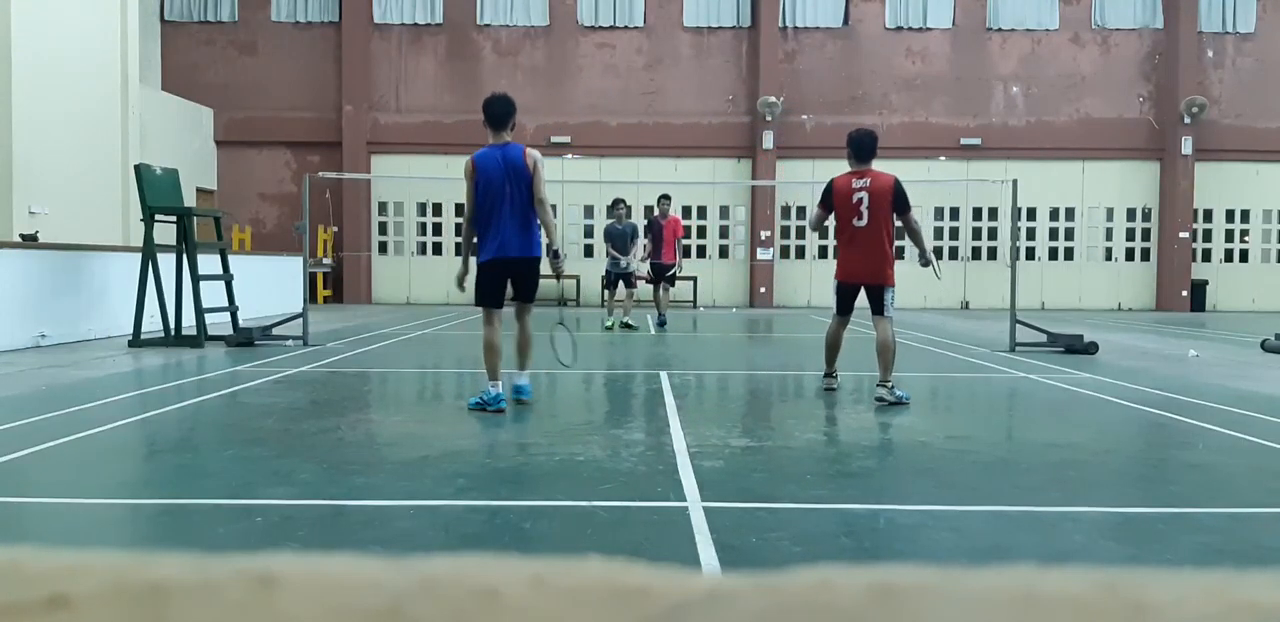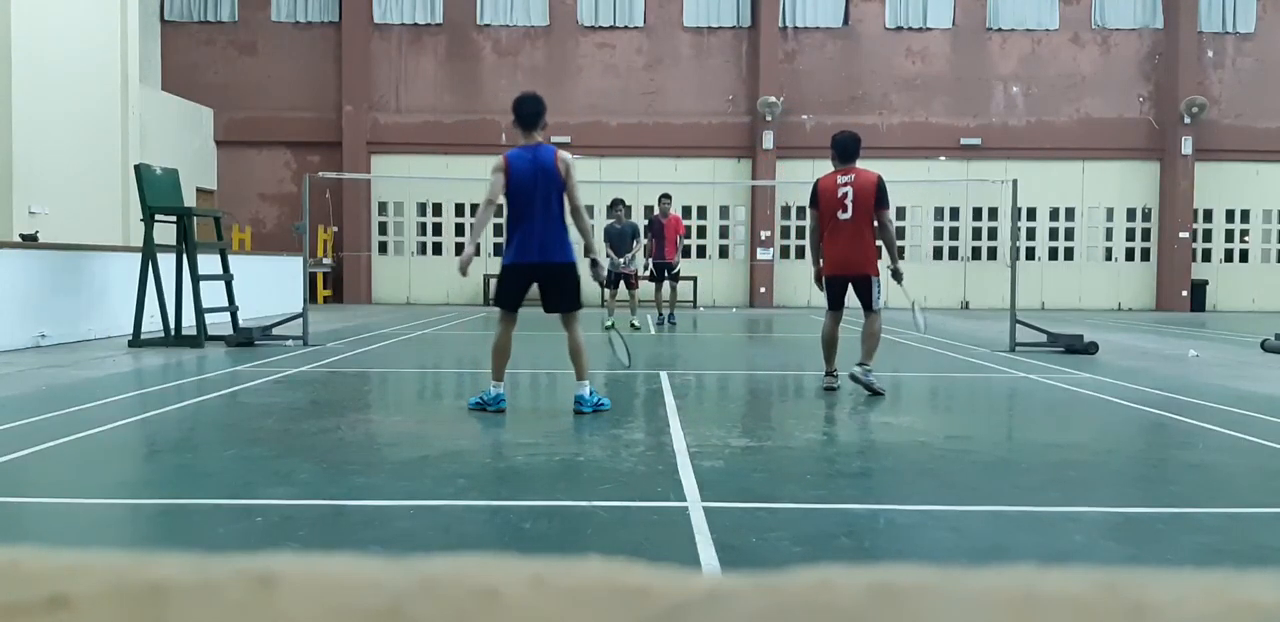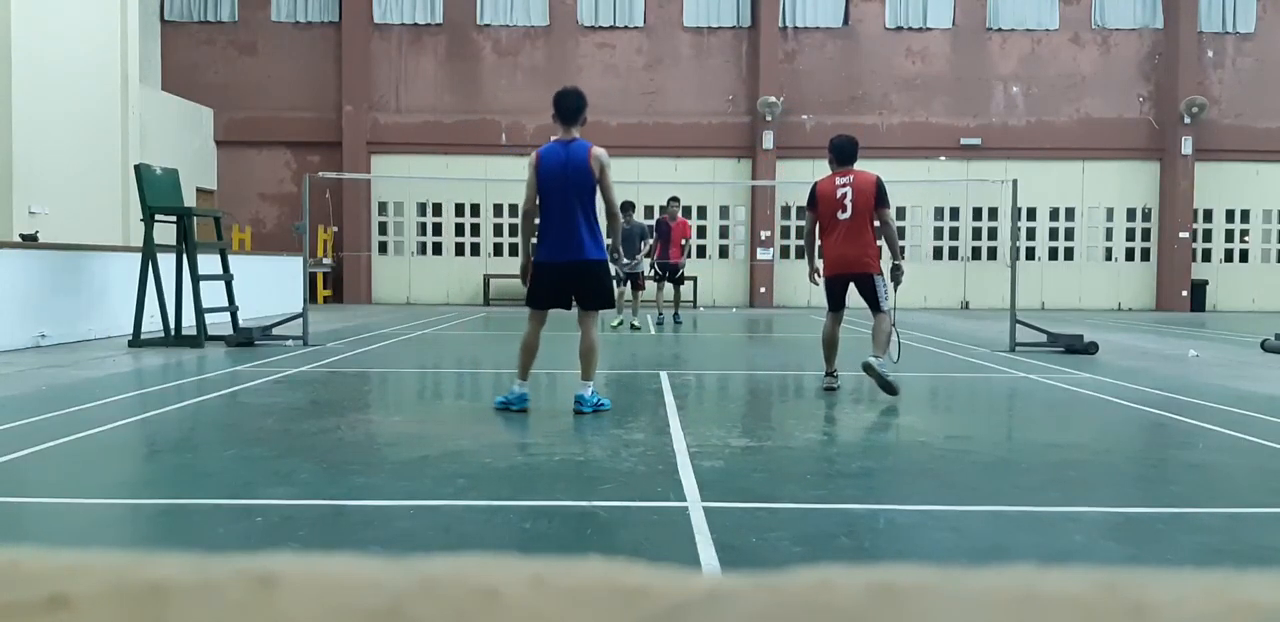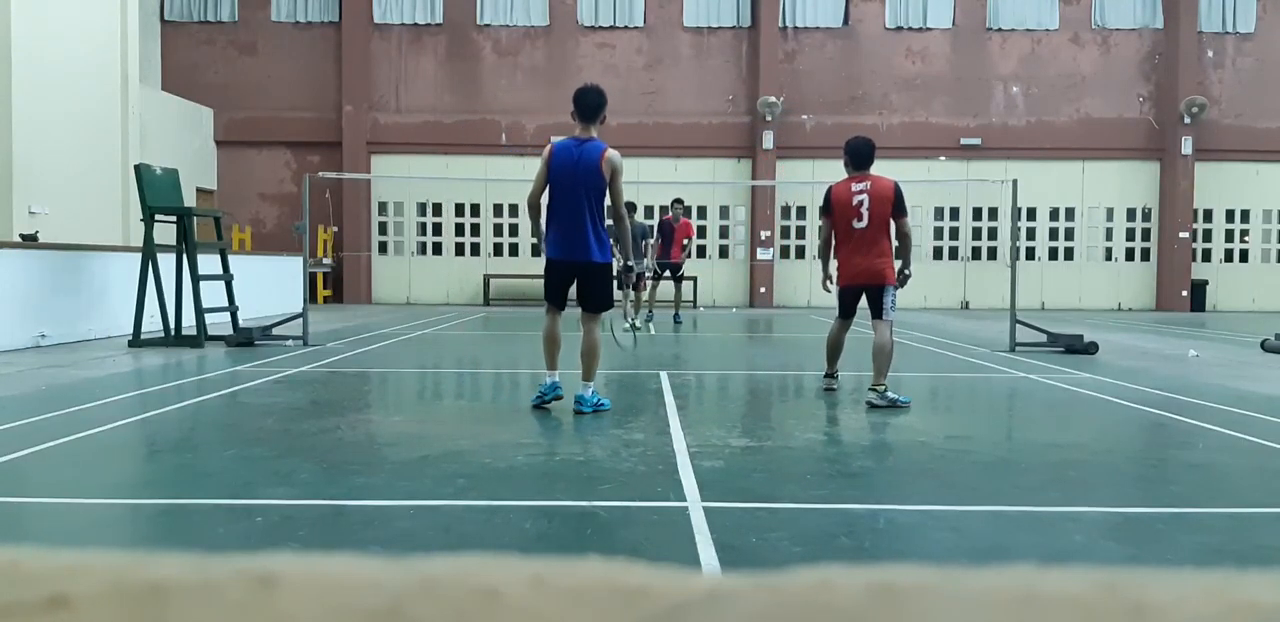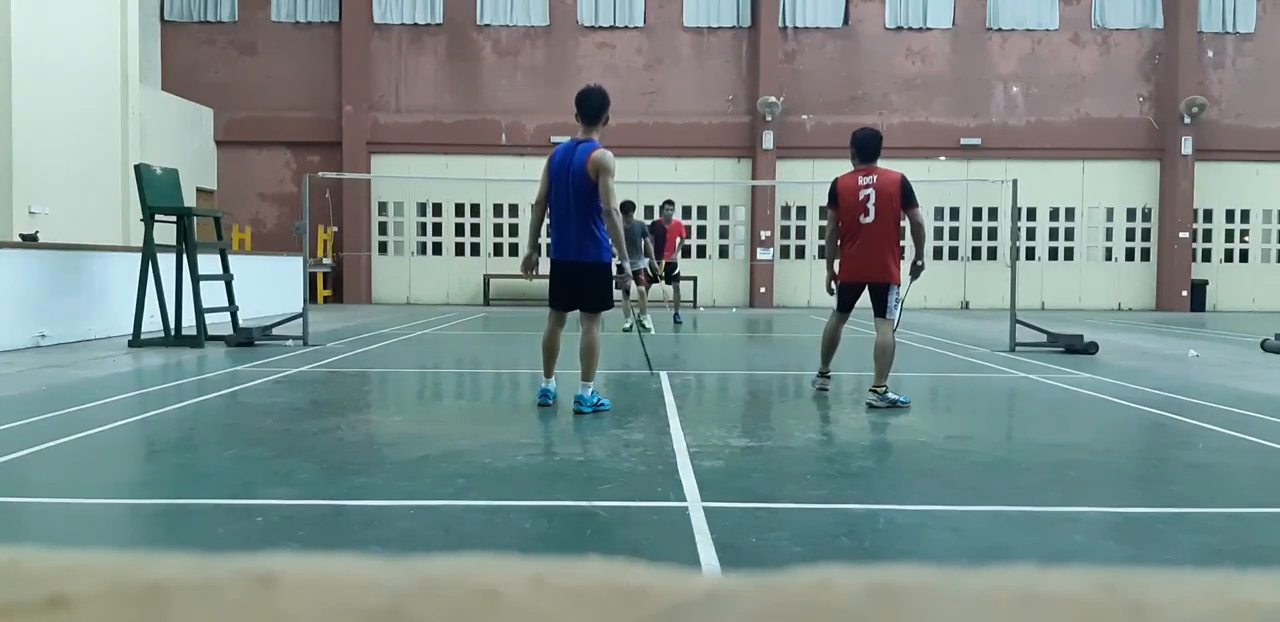
dt=0.3s
person 1, frame 1
left shoulder: (474, 163)
right shoulder: (531, 157)
left elbow: (470, 217)
right elbow: (541, 202)
left wrist: (465, 261)
right wrist: (554, 246)
left hip: (492, 253)
right hip: (527, 252)
left knee: (491, 320)
right knee: (523, 316)
left ankle: (495, 391)
right ankle: (522, 381)
person 1, frame 2
left shoulder: (505, 163)
right shoulder: (562, 159)
left elbow: (490, 204)
right elbow: (577, 210)
left wrist: (471, 246)
right wrist: (593, 253)
left hip: (518, 257)
right hip: (558, 257)
left knee: (506, 323)
right knee: (571, 324)
left ankle: (495, 392)
right ankle: (584, 393)
person 1, frame 3
left shoulder: (538, 157)
right shoulder: (597, 155)
left elbow: (529, 210)
right elbow: (612, 210)
left wrist: (524, 254)
right wrist: (616, 246)
left hip: (548, 255)
right hip: (589, 255)
left knee: (535, 321)
right knee: (588, 323)
left ankle: (519, 391)
right ankle: (586, 394)
person 1, frame 4
left shoulder: (552, 151)
right shoulder: (610, 158)
left elbow: (533, 200)
right elbow: (619, 214)
left wrist: (539, 235)
right wrist: (628, 259)
left hip: (558, 252)
right hip: (594, 254)
left knee: (553, 313)
right knee: (591, 322)
left ankle: (552, 380)
right ankle: (586, 394)
person 1, frame 5
left shoulder: (556, 154)
right shoulder: (601, 157)
left elbow: (540, 206)
right elbow: (609, 212)
left wrist: (531, 249)
right wrist: (624, 259)
left hip: (561, 254)
right hip: (592, 255)
left knee: (556, 319)
right knee: (590, 323)
left ankle: (547, 386)
right ankle: (585, 394)
person 2, frame 1
left shoulder: (835, 185)
right shoulder: (891, 183)
left elbow: (815, 225)
right elbow: (910, 224)
left wrist: (817, 216)
right wrist: (923, 251)
left hip: (846, 269)
right hip: (879, 270)
left knee: (839, 321)
right knee: (883, 324)
left ankle: (829, 374)
right ankle: (885, 385)
person 2, frame 2
left shoulder: (821, 184)
right shoulder: (874, 181)
left elbow: (815, 228)
right elbow: (885, 225)
left wrist: (816, 264)
right wrist: (894, 262)
left hip: (833, 264)
right hip: (864, 263)
left knee: (833, 316)
right knee: (873, 314)
left ankle: (830, 373)
right ankle: (863, 366)
person 2, frame 3
left shoulder: (819, 187)
right shoulder: (873, 182)
left elbow: (810, 229)
right elbow: (887, 223)
left wrist: (811, 263)
right wrist: (897, 259)
left hip: (833, 264)
right hip: (865, 262)
left knee: (834, 317)
right knee: (882, 313)
left ankle: (830, 374)
right ankle: (877, 358)
person 2, frame 4
left shoulder: (834, 191)
right shoulder: (890, 187)
left elbow: (825, 237)
right elbow: (904, 232)
left wrist: (825, 271)
right wrist: (906, 266)
left hip: (848, 272)
right hip: (880, 271)
left knee: (841, 323)
right knee: (882, 327)
left ankle: (830, 375)
right ankle: (877, 389)
person 2, frame 5
left shoulder: (840, 184)
right shoulder: (898, 181)
left elbow: (832, 231)
right elbow: (917, 222)
left wrist: (829, 269)
right wrist: (919, 257)
left hip: (850, 269)
right hip: (885, 269)
left knee: (837, 318)
right knee: (885, 326)
left ankle: (823, 374)
right ankle: (878, 390)
